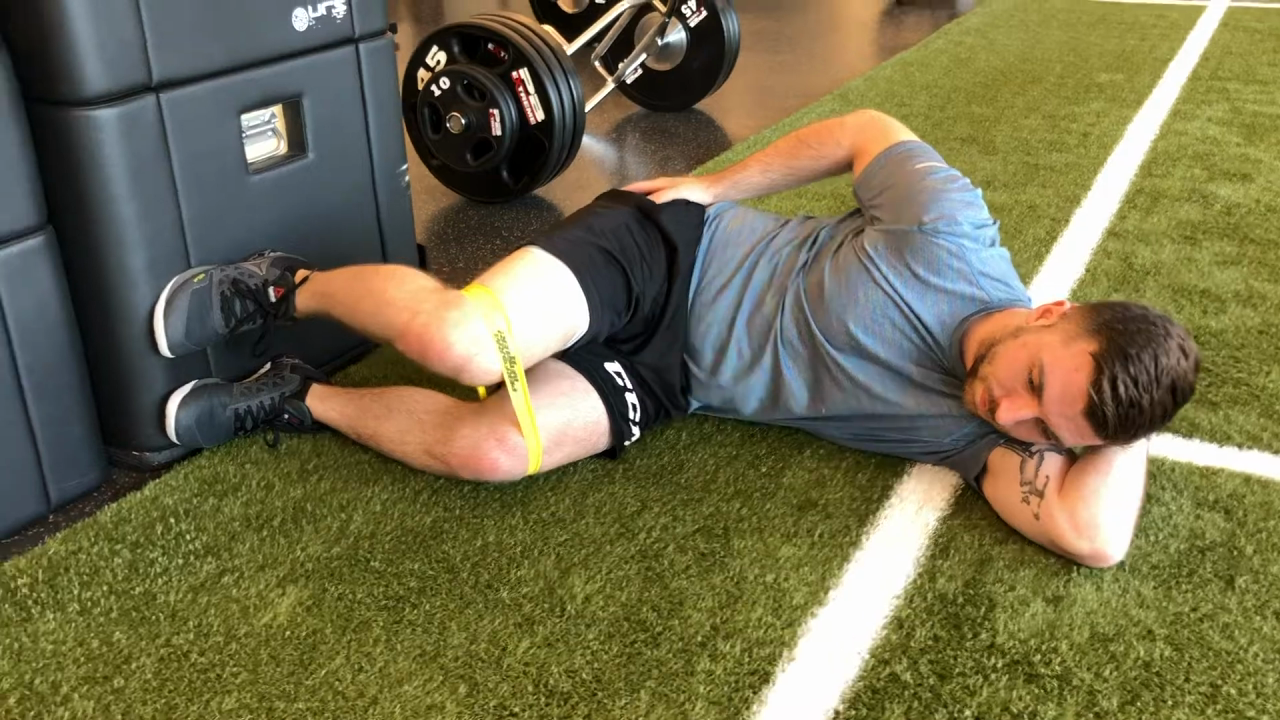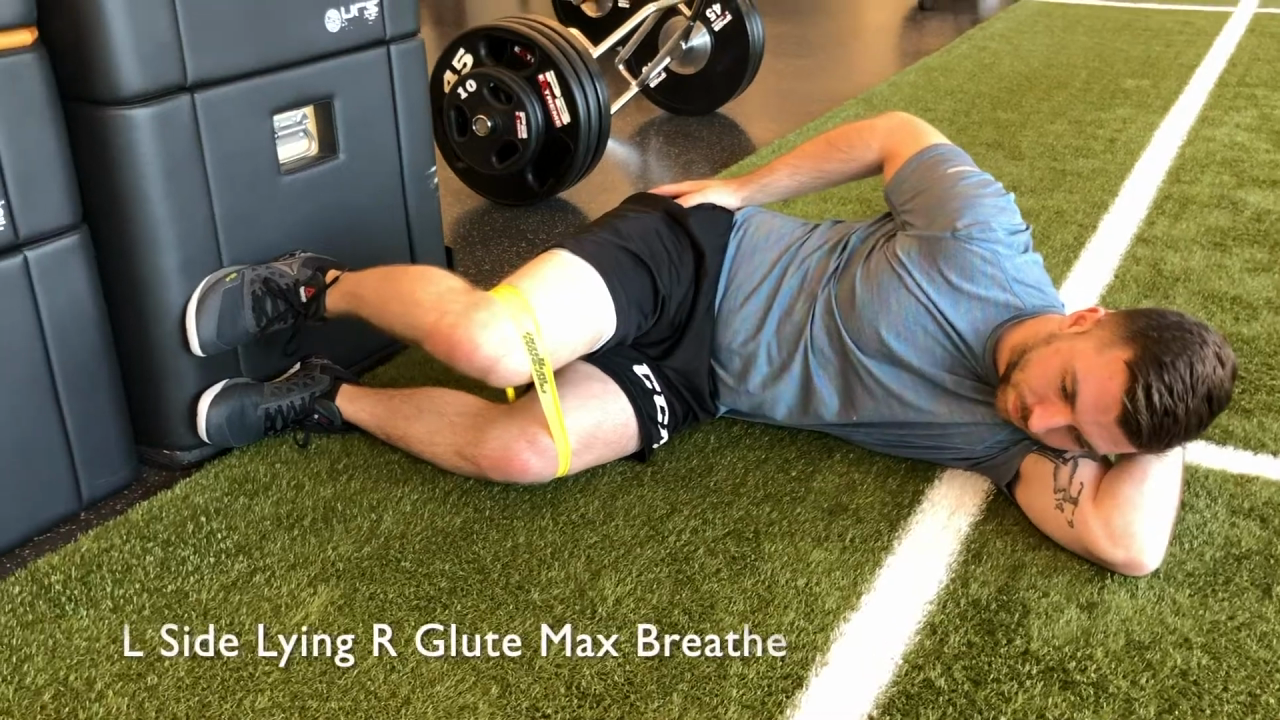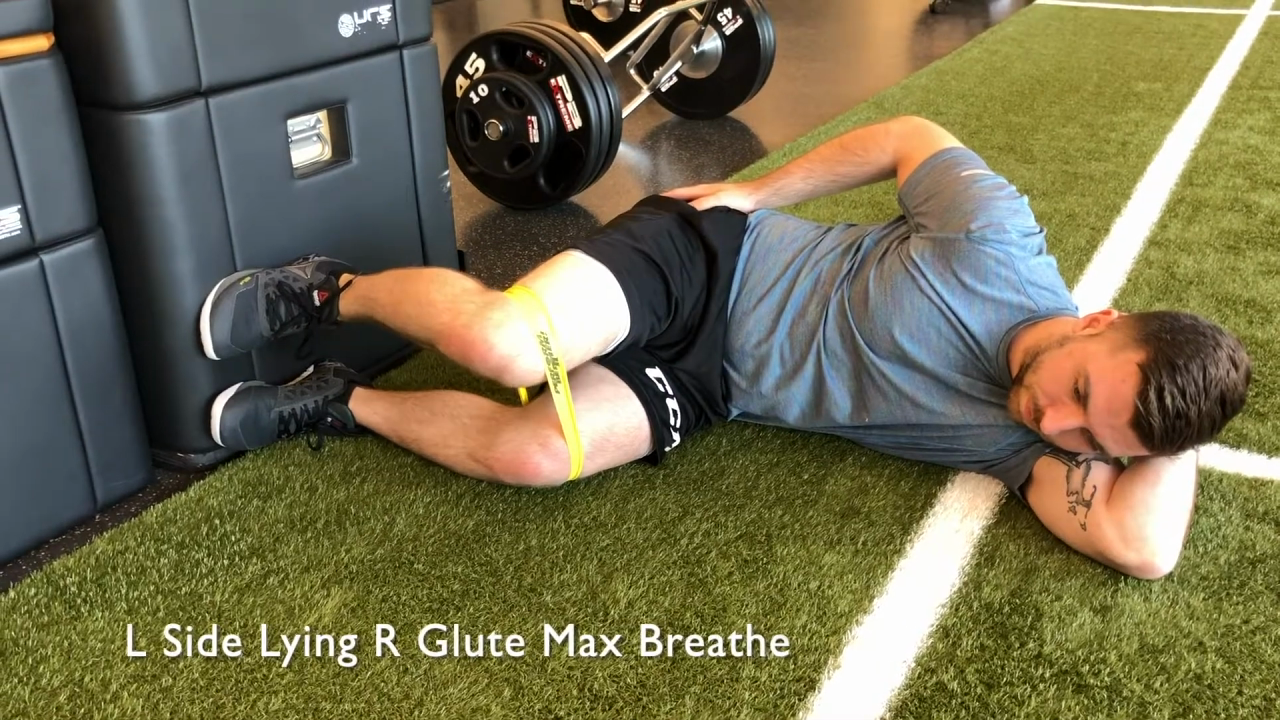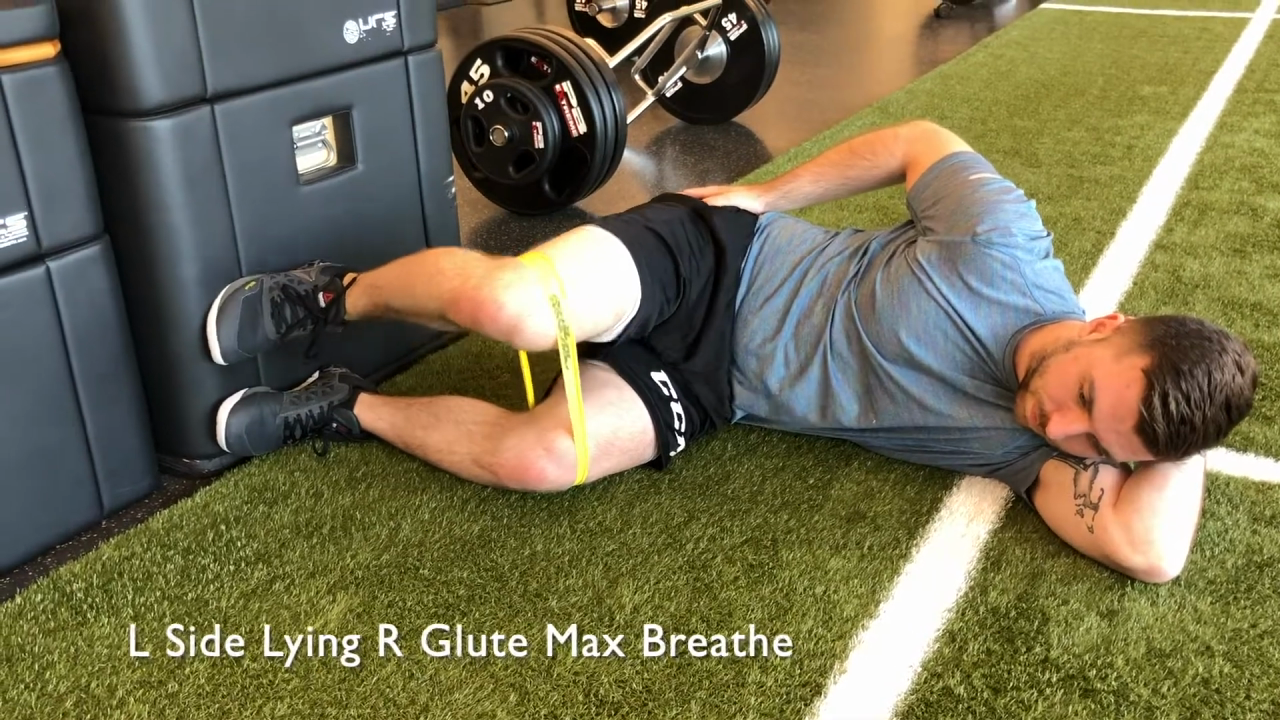
dt=0.5s
person 1, frame 1
left shoulder: (987, 435)
right shoulder: (954, 229)
left elbow: (1093, 536)
right elbow: (866, 130)
left wrist: (1121, 423)
right wrist: (719, 189)
left hip: (671, 380)
right hip: (672, 254)
left knee: (491, 452)
right knee: (459, 339)
left ankle: (302, 401)
right ankle: (289, 291)
person 1, frame 2
left shoulder: (1020, 443)
right shoulder: (982, 233)
left elbow: (1129, 544)
right elbow: (894, 131)
left wrist: (1162, 428)
right wrist: (746, 188)
left hip: (698, 382)
right hip: (697, 255)
left knee: (522, 448)
right knee: (490, 342)
left ankle: (330, 400)
right ankle: (319, 288)
person 1, frame 3
left shoulder: (1031, 444)
right shoulder: (996, 235)
left elbow: (1141, 545)
right elbow: (908, 134)
left wrist: (1171, 430)
right wrist: (761, 191)
left hip: (712, 385)
right hip: (711, 258)
left knee: (536, 452)
right knee: (502, 343)
left ankle: (341, 402)
right ankle: (335, 293)
person 1, frame 4
left shoulder: (1041, 451)
right shoulder: (1005, 242)
left elbow: (1148, 552)
right elbow: (919, 141)
left wrist: (1178, 440)
right wrist: (768, 195)
left hip: (713, 390)
right hip: (717, 263)
left knee: (540, 459)
right knee: (512, 303)
left ankle: (348, 409)
right ankle: (339, 295)
